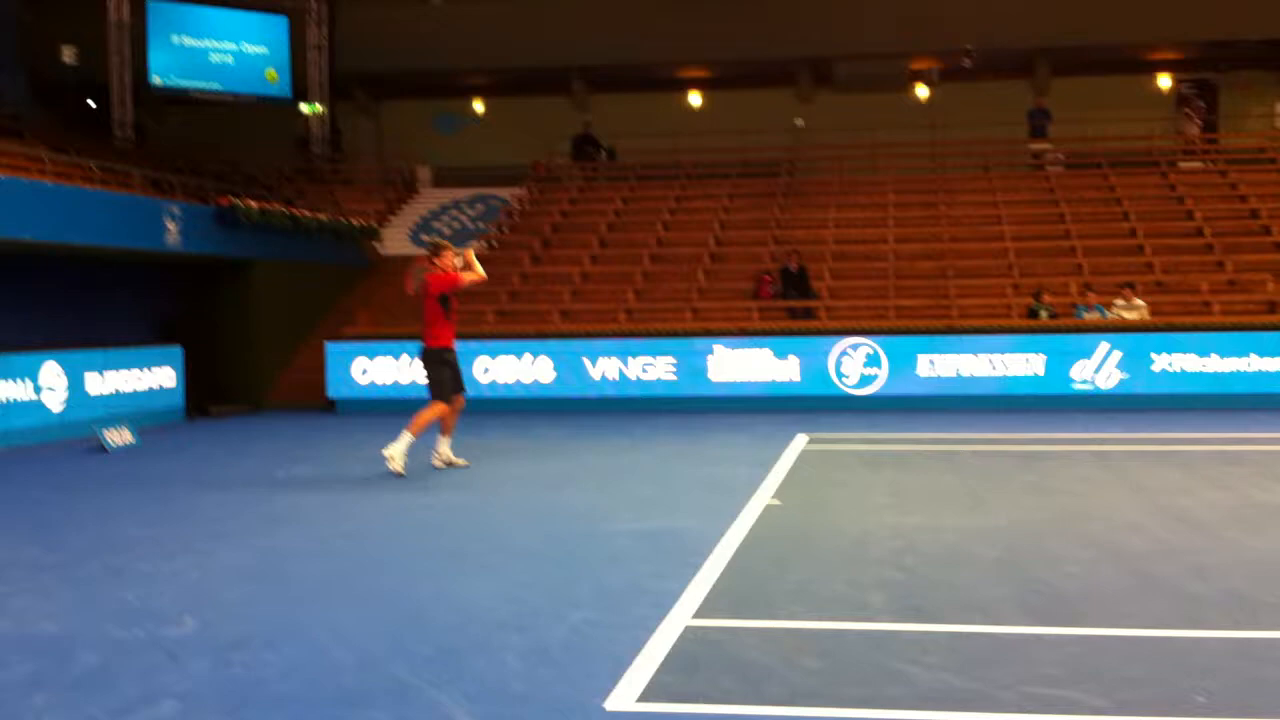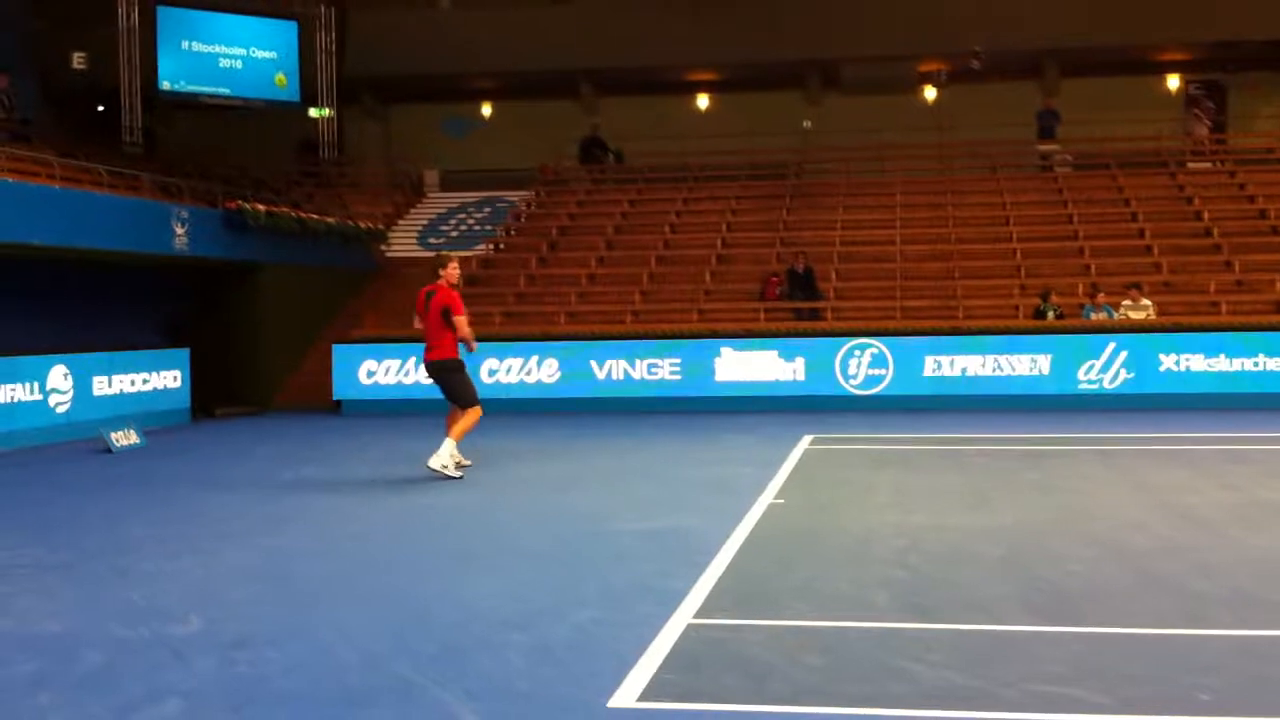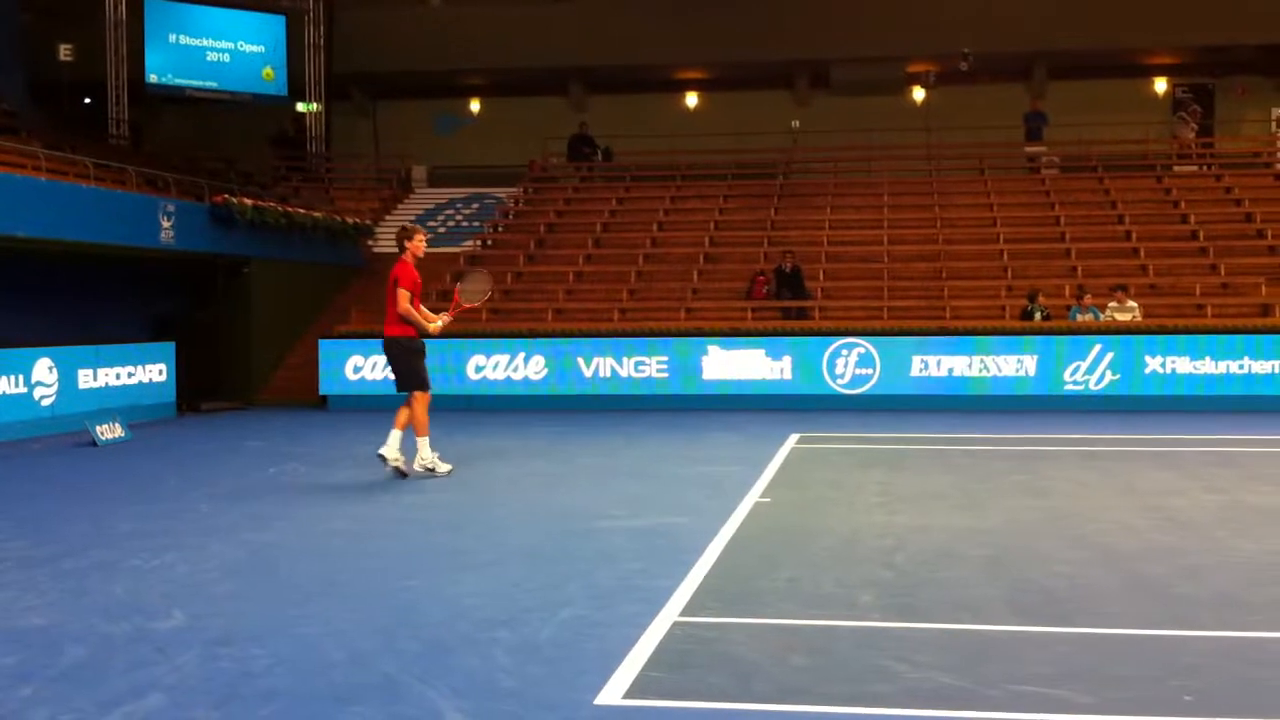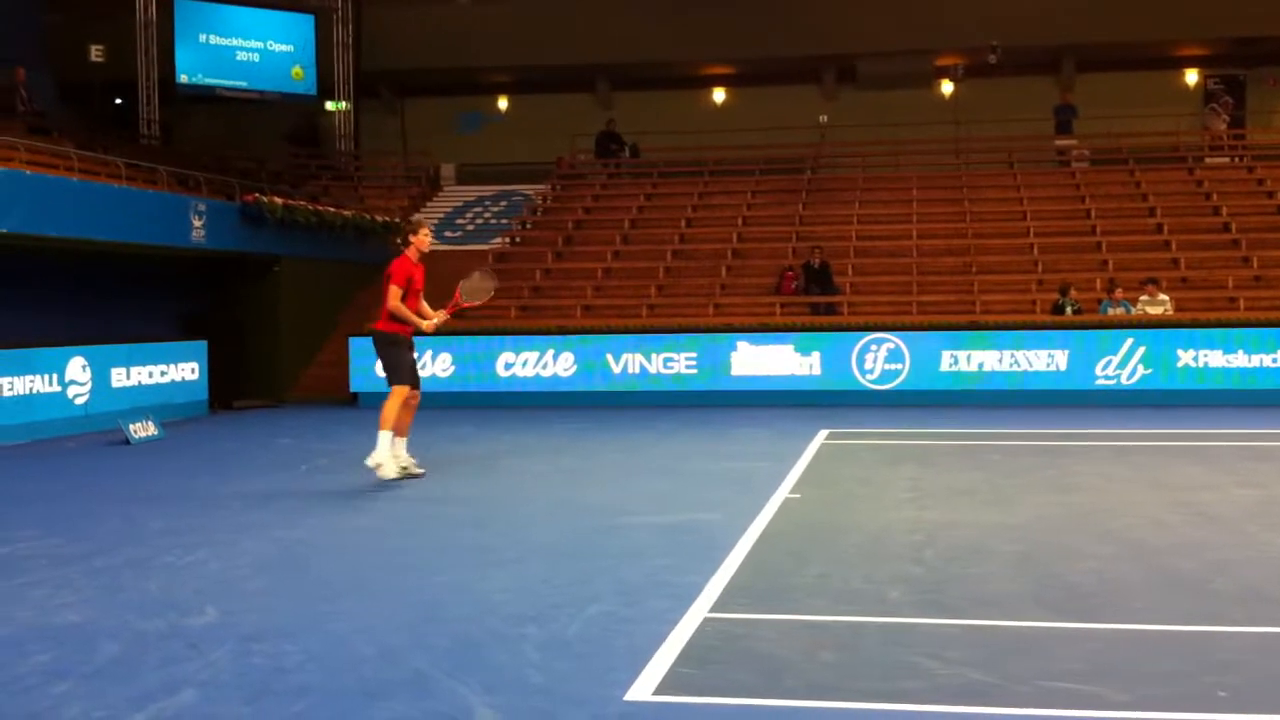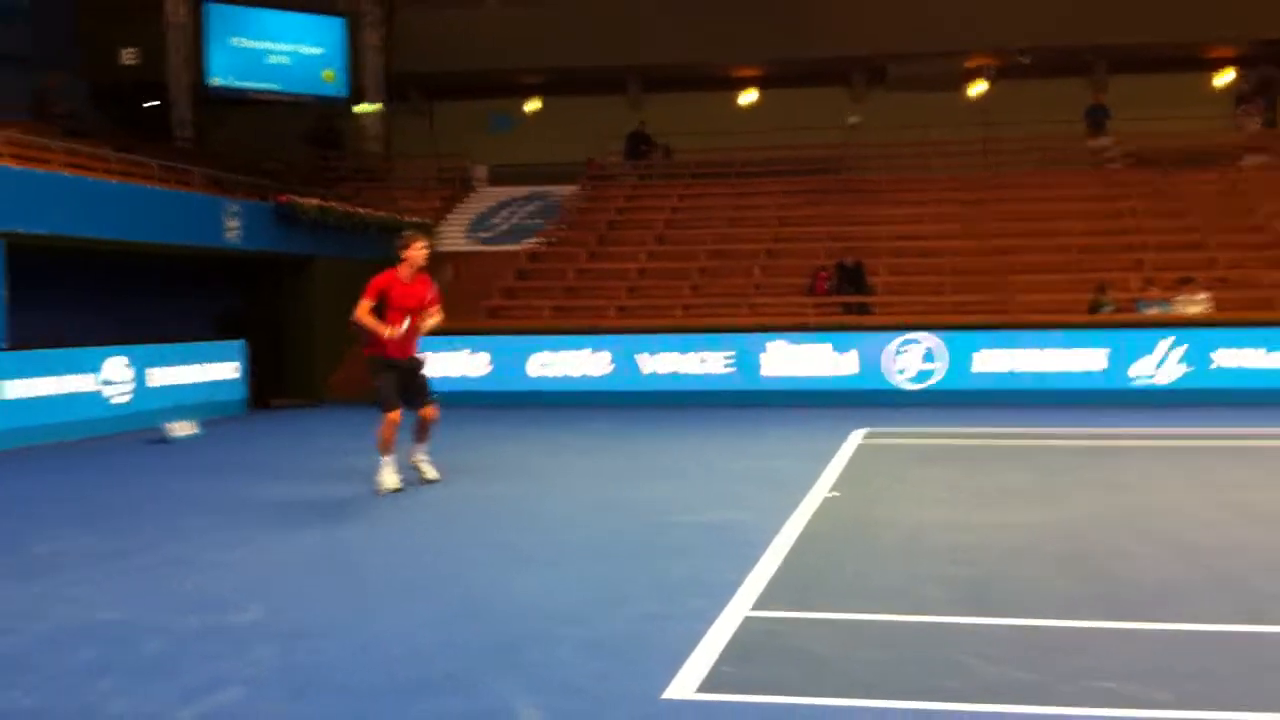
dt=0.4s
person 1, frame 1
left shoulder: (429, 279)
right shoulder: (442, 280)
right elbow: (480, 276)
right wrist: (471, 258)
left hip: (444, 350)
right hip: (437, 351)
left knee: (457, 401)
right knee: (440, 406)
left ankle: (443, 453)
right ankle: (397, 449)
person 1, frame 2
left shoulder: (424, 293)
right shoulder: (451, 296)
left elbow: (418, 323)
right elbow: (464, 332)
right wrist: (472, 342)
left hip: (431, 360)
right hip: (447, 361)
left knee: (457, 405)
right knee: (474, 411)
left ankle: (452, 455)
right ankle: (441, 458)
person 1, frame 3
left shoulder: (409, 270)
right shoulder: (404, 269)
left elbow: (415, 306)
right elbow: (403, 307)
left wrist: (436, 319)
right wrist: (428, 327)
left hip: (402, 340)
right hip: (402, 339)
left knee: (412, 398)
right knee: (422, 395)
left ankle: (391, 449)
right ankle: (425, 457)
person 1, frame 4
left shoulder: (418, 266)
right shoulder: (400, 266)
right elbow: (392, 304)
left wrist: (434, 316)
right wrist: (421, 323)
left hip: (403, 337)
right hip: (391, 336)
left knee: (412, 397)
right knee: (400, 391)
left ankle: (398, 457)
right ankle: (380, 455)
person 1, frame 5
left shoulder: (426, 284)
right shoulder: (383, 280)
left elbow: (435, 317)
right elbow: (359, 313)
left wrist: (428, 325)
right wrist: (382, 330)
left hip: (408, 359)
right hip: (383, 359)
left knee: (430, 414)
right knee: (393, 417)
left ankle: (418, 456)
right ankle: (386, 471)
